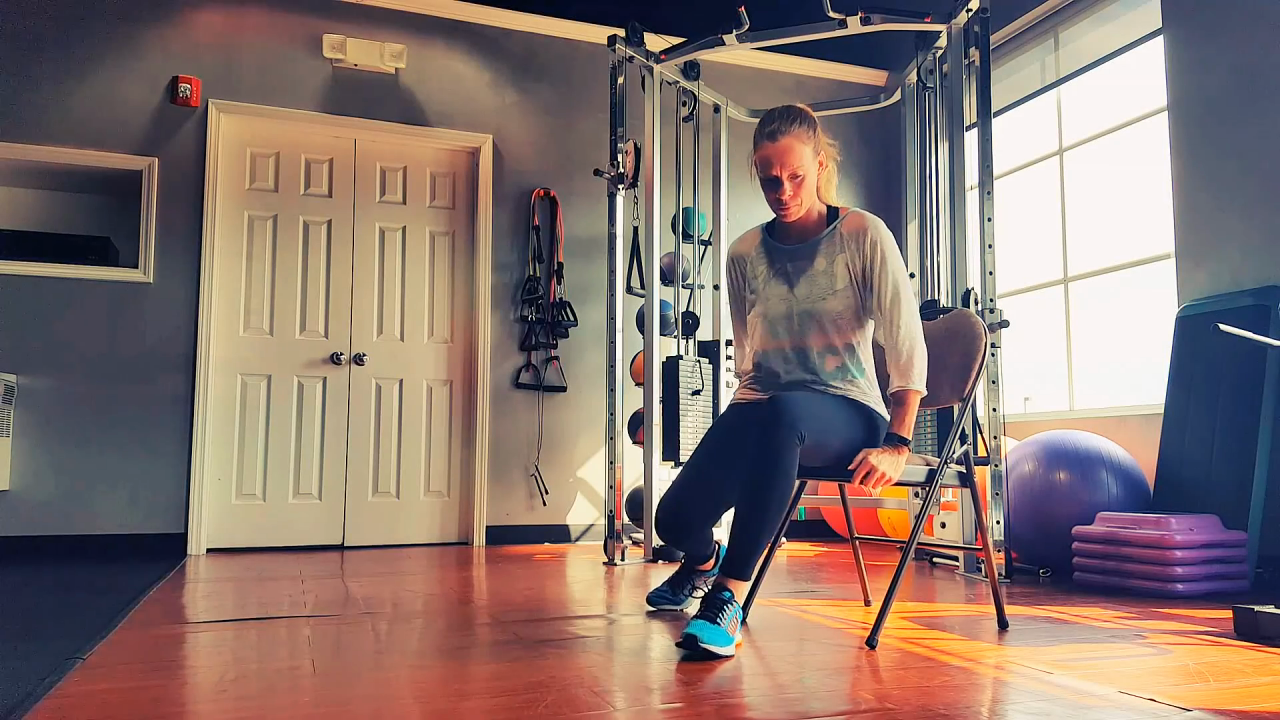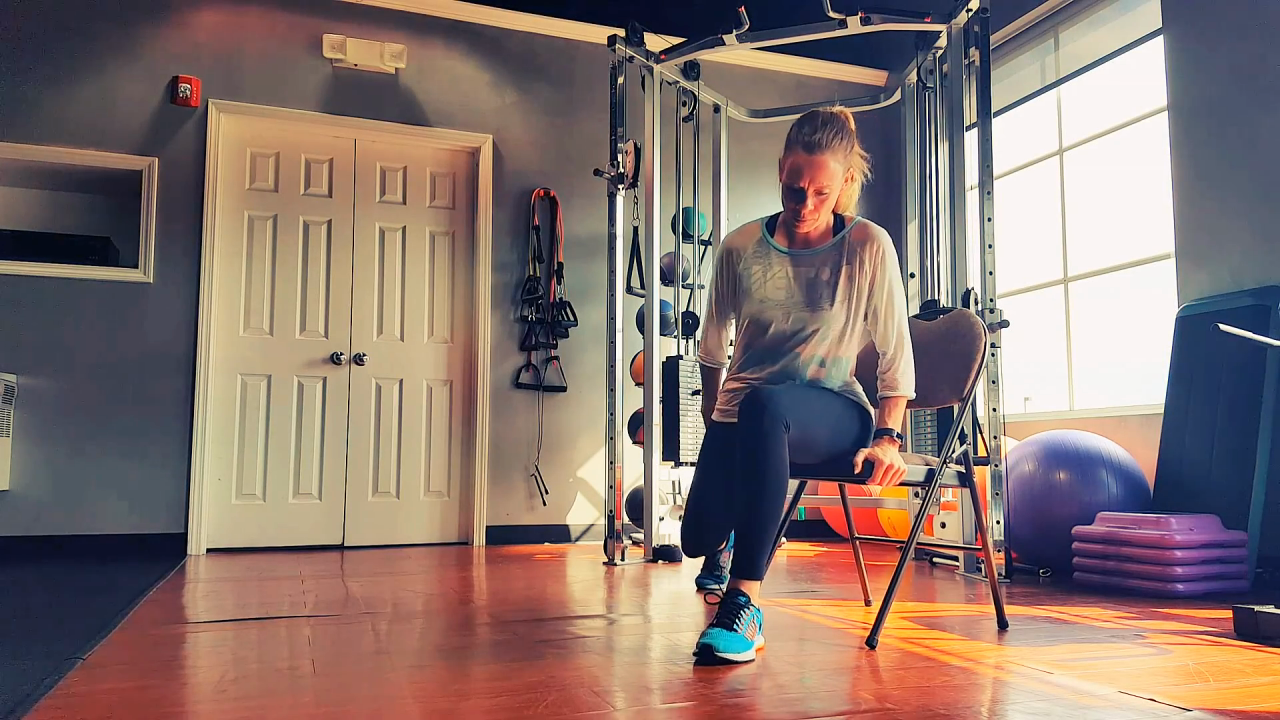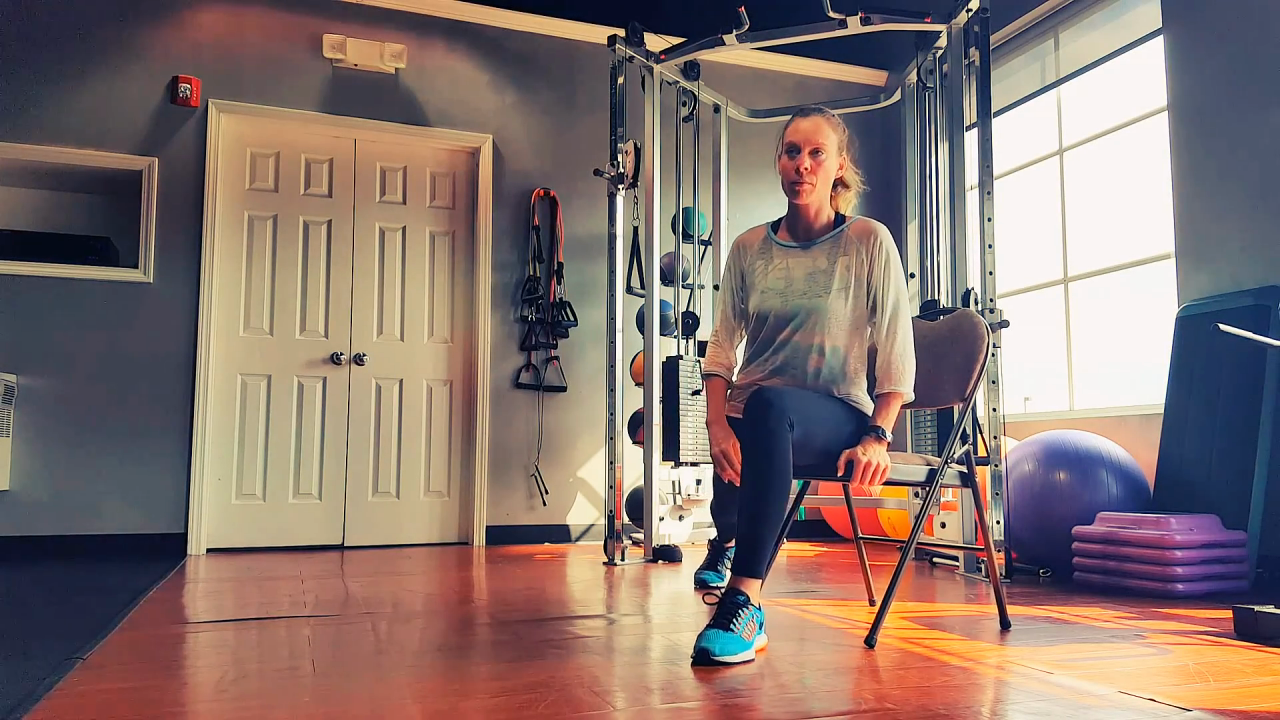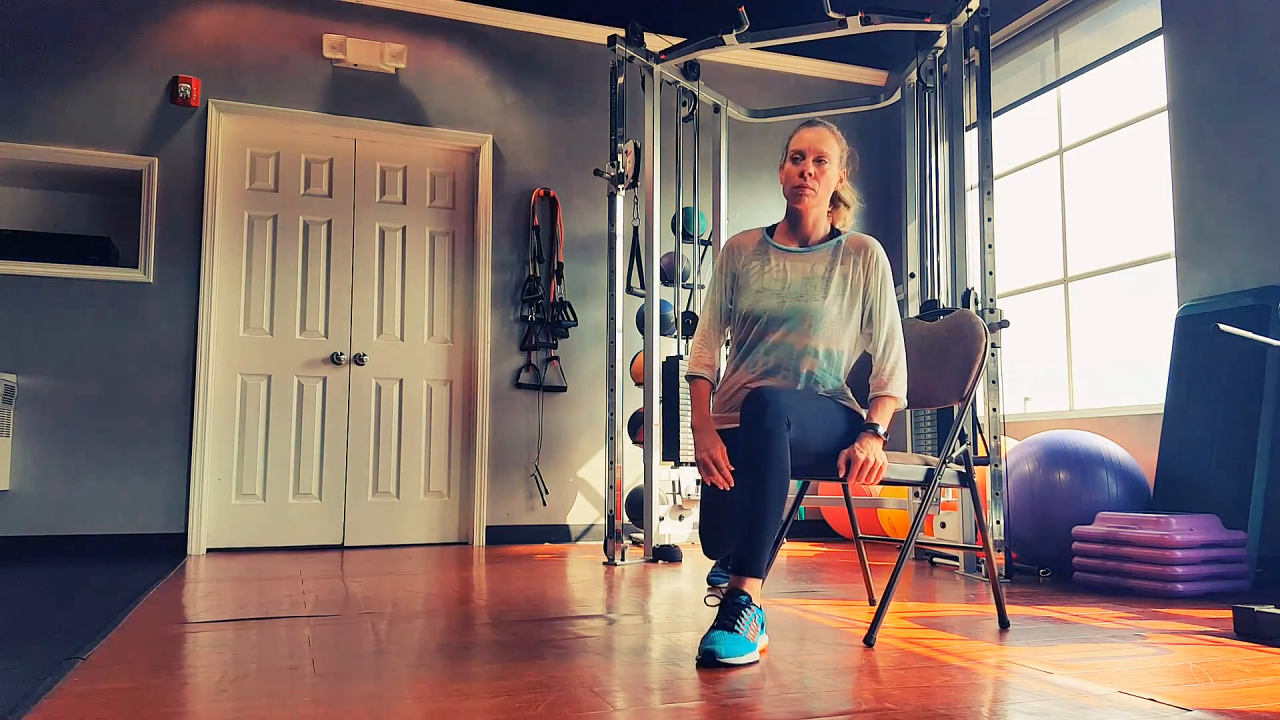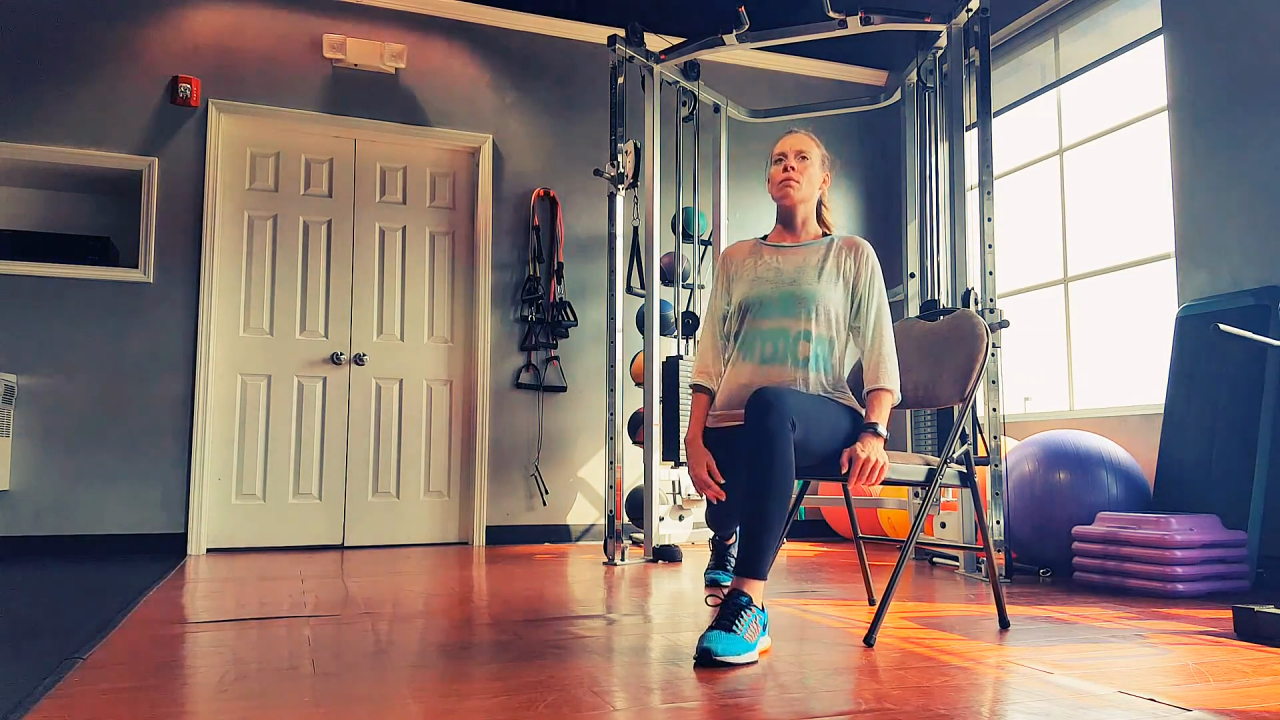
dt=1s
person 1, frame 1
left shoulder: (864, 235)
right shoulder: (744, 253)
left elbow: (906, 344)
left wrist: (897, 443)
right wrist: (745, 434)
left hip: (845, 411)
right hip: (760, 405)
left knee: (783, 413)
right knee: (676, 518)
left ankle: (728, 598)
right ankle: (705, 562)
person 1, frame 2
left shoulder: (868, 247)
right shoulder: (740, 247)
left elbow: (896, 354)
right elbow: (713, 339)
left wrist: (887, 436)
right wrist: (710, 410)
left hip: (831, 411)
right hip: (739, 413)
left knee: (764, 407)
right knee: (696, 538)
left ankle: (743, 603)
right ankle: (727, 540)
person 1, frame 3
left shoulder: (869, 241)
right shoulder: (749, 247)
left elbow: (896, 350)
right elbow: (722, 345)
left wrist: (877, 435)
right wrist: (718, 426)
left hip: (835, 414)
right hip: (748, 418)
left knee: (769, 406)
left ankle: (744, 603)
right ankle: (725, 546)
person 1, frame 4
left shoulder: (863, 256)
right shoulder: (740, 250)
left elbow: (890, 360)
right elbow: (705, 346)
left wrist: (872, 434)
right wrist: (703, 429)
left hip: (823, 417)
right hip: (734, 423)
left knee: (765, 404)
right knee: (718, 538)
left ankle: (745, 602)
right ankle: (739, 555)
person 1, frame 5
left shoulder: (852, 254)
right shoulder: (736, 258)
left elbow: (880, 354)
right elbow: (710, 357)
left wrist: (873, 433)
right wrist: (694, 441)
left hip: (822, 417)
right hip: (733, 424)
left knee: (771, 404)
right knee: (726, 517)
left ankle: (748, 603)
right ankle: (728, 541)
